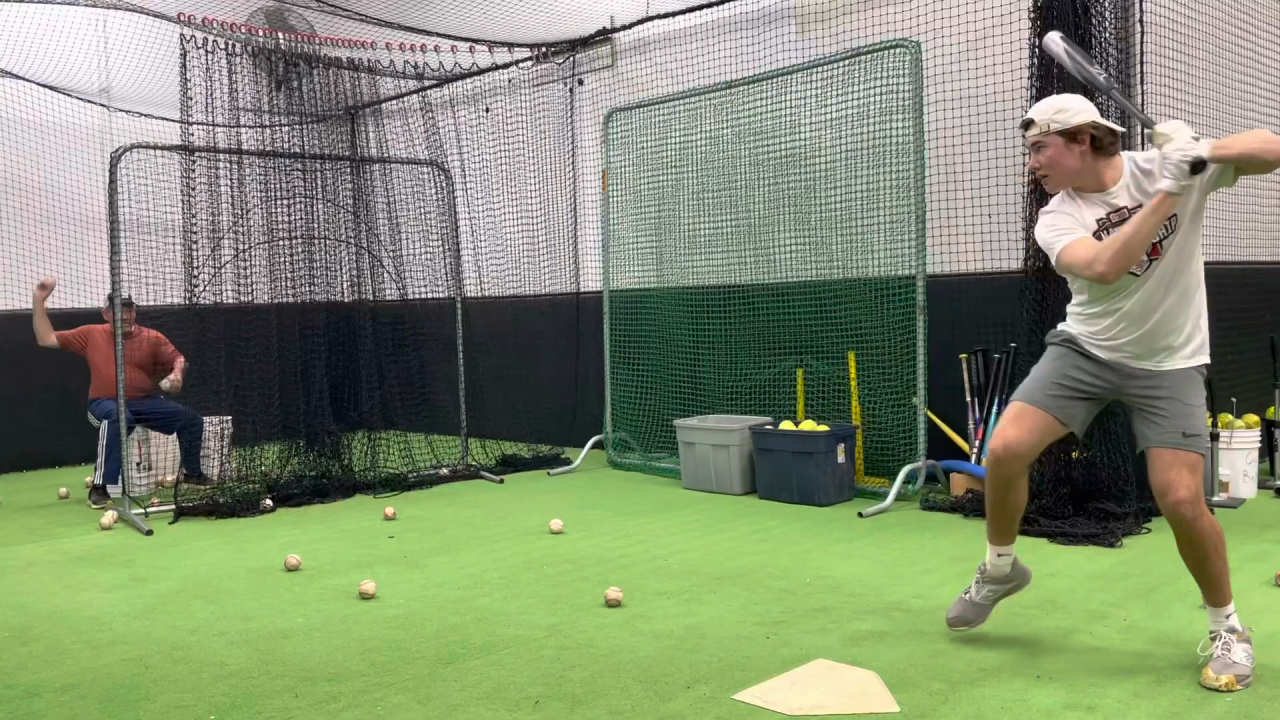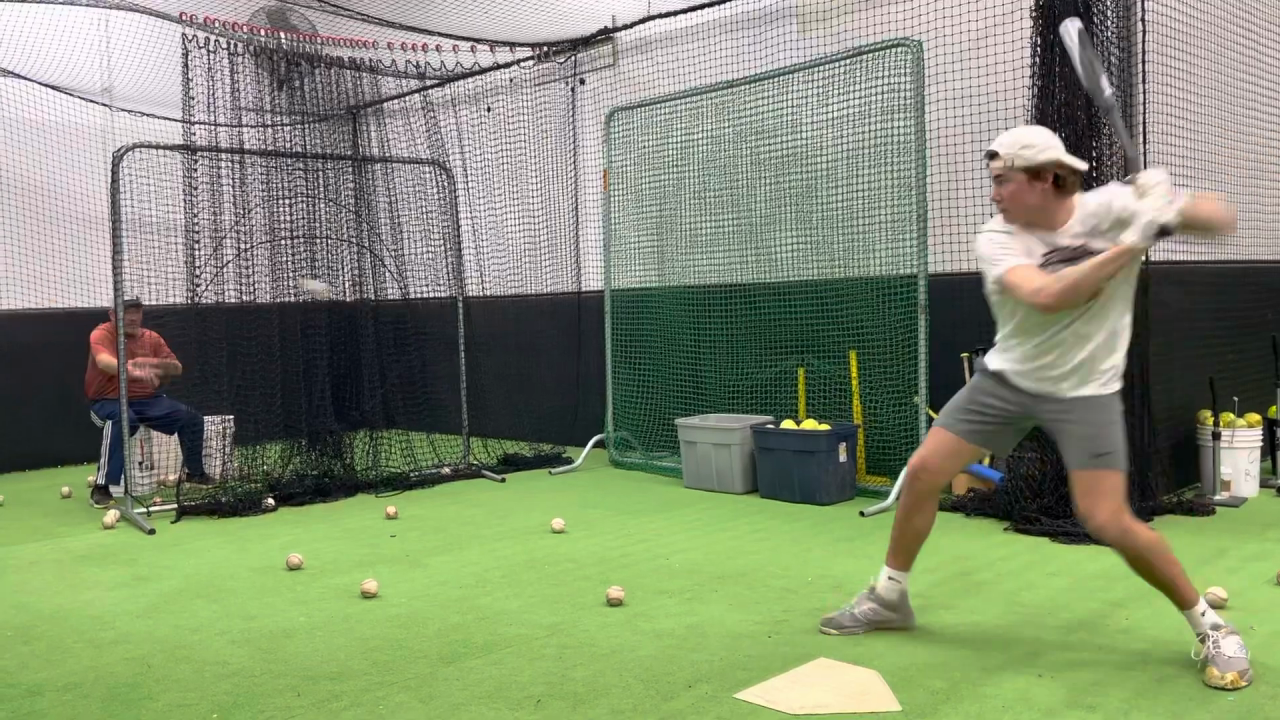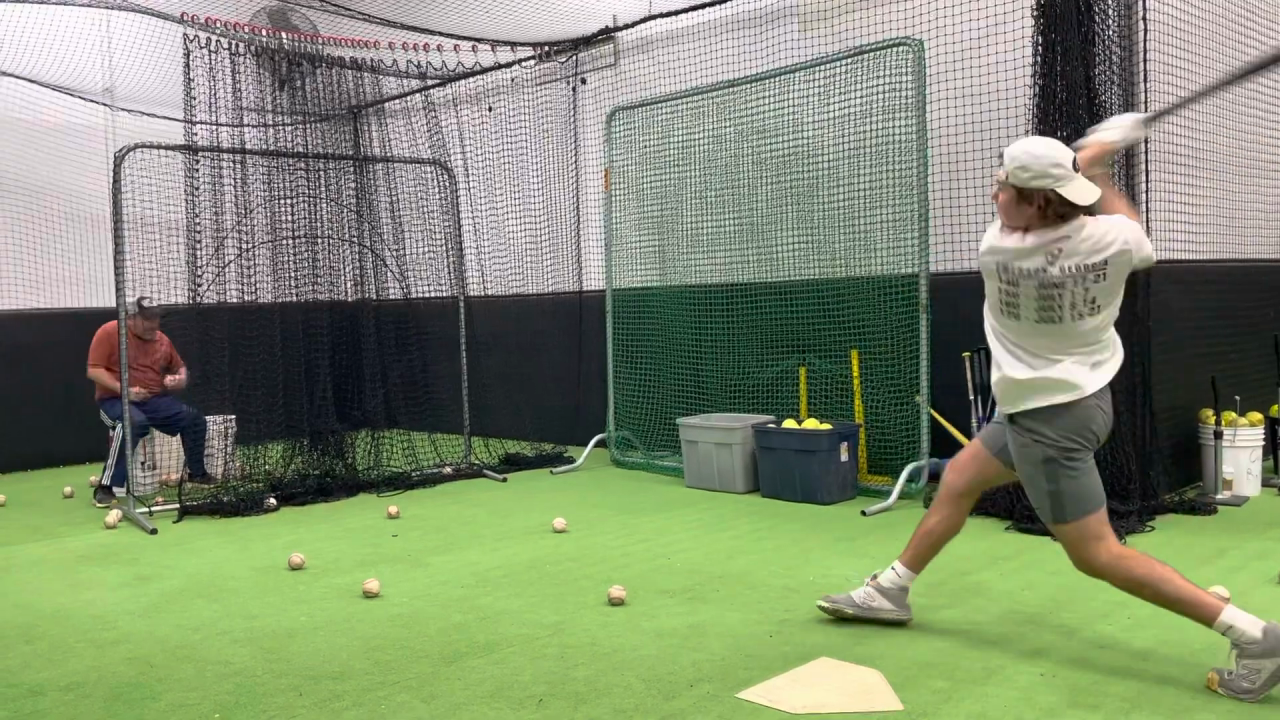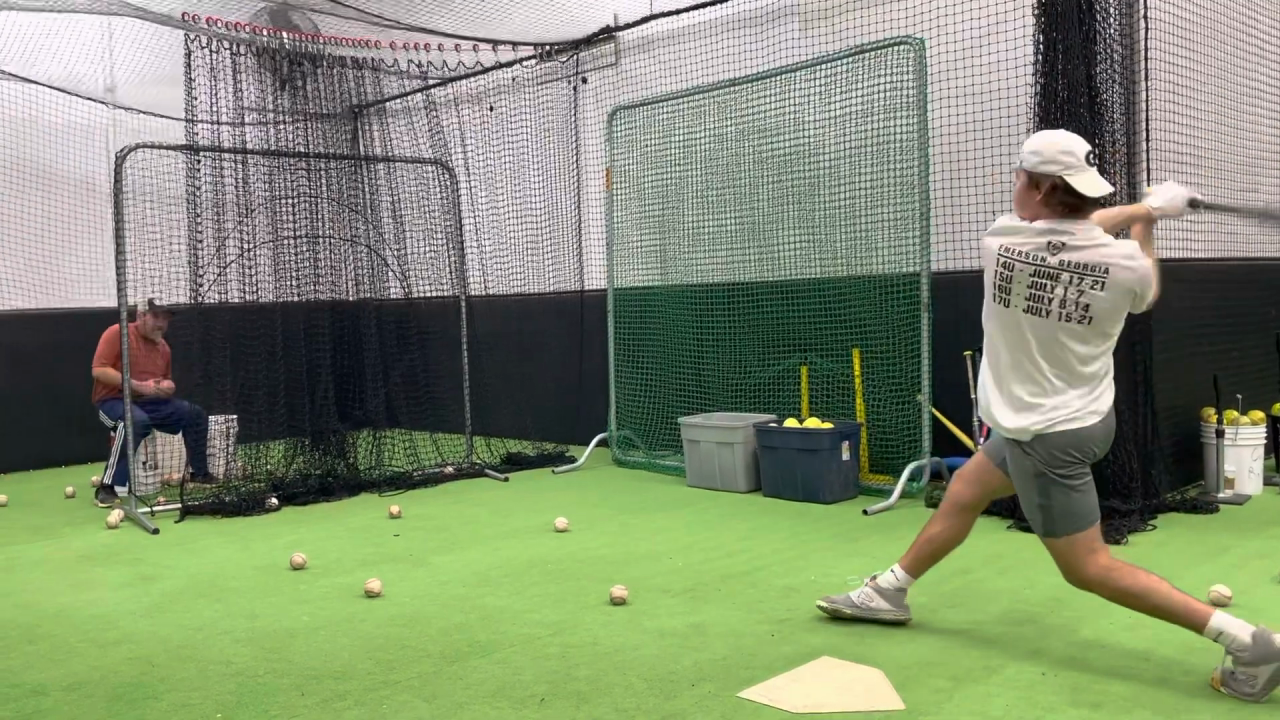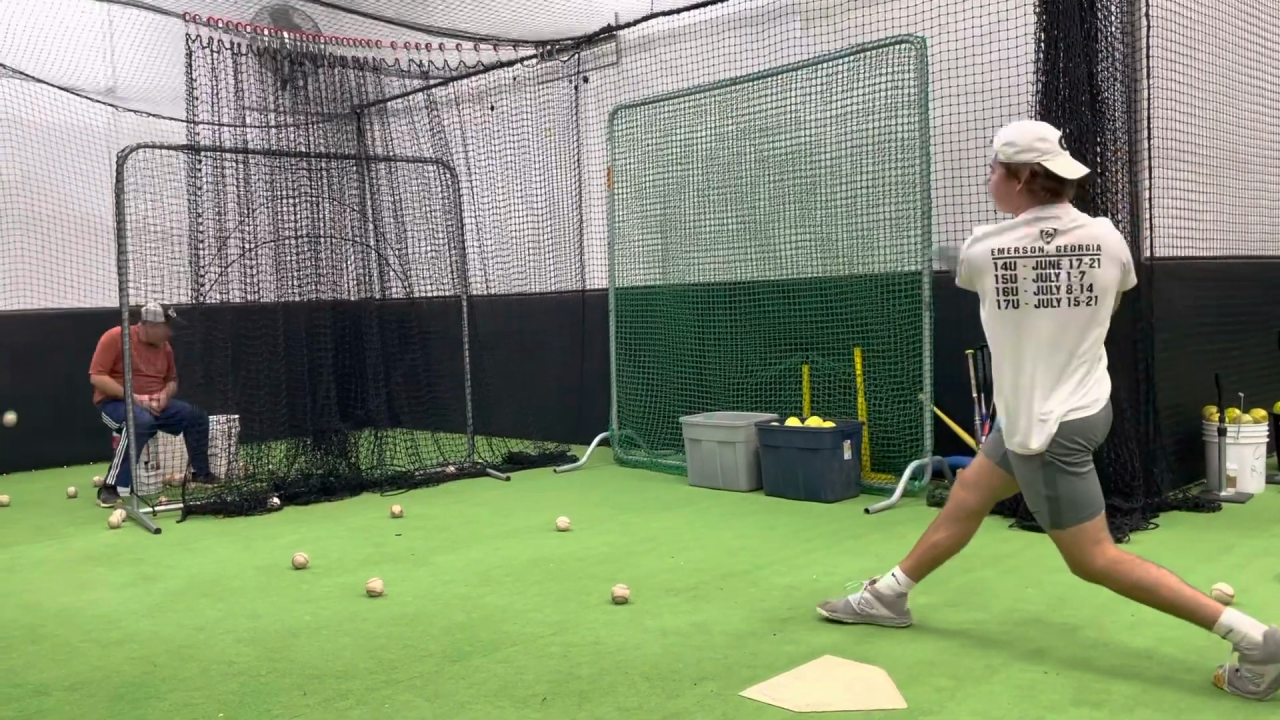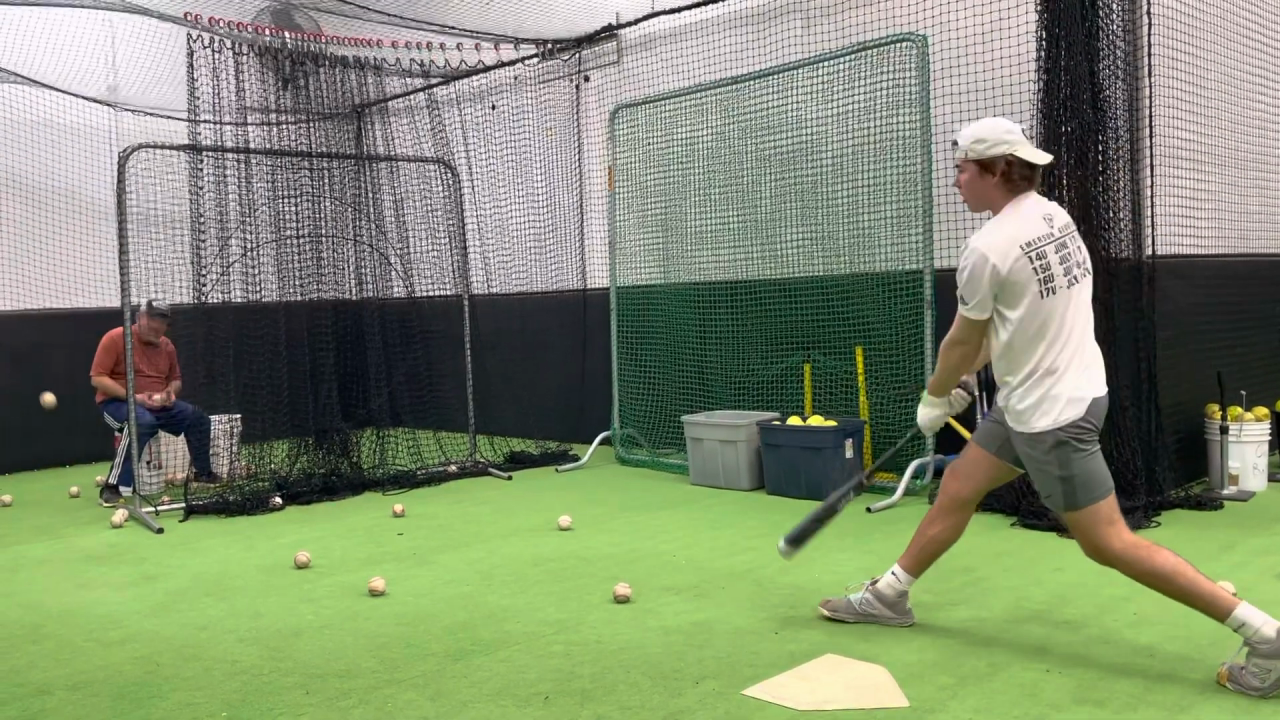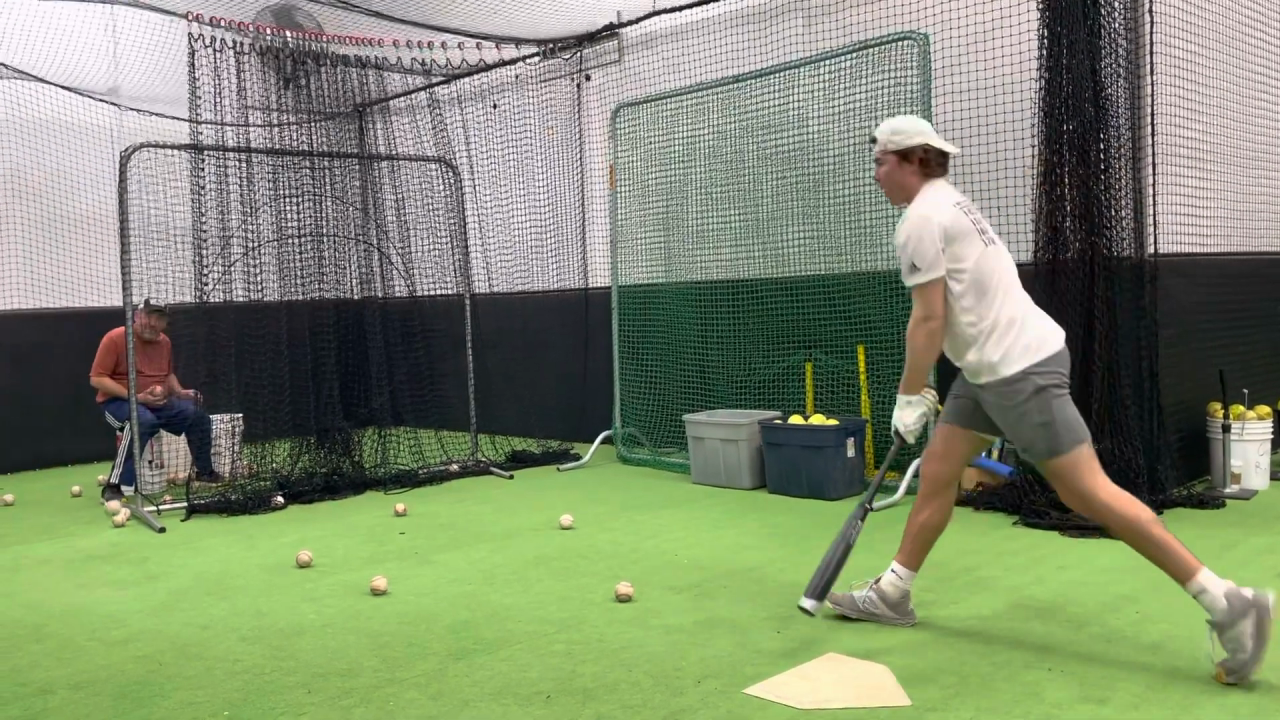
dt=0.4s
person 1, frame 1
left shoulder: (1164, 167)
right shoulder: (1055, 220)
right elbow: (1105, 267)
left wrist: (1203, 152)
right wrist: (1166, 191)
left hip: (1169, 361)
right hip: (1085, 349)
left knee: (1181, 500)
right knee: (1004, 449)
left ankle: (1227, 628)
right ankle: (999, 567)
person 1, frame 2
left shoulder: (1113, 208)
right shoulder: (999, 236)
left elbow: (1221, 221)
right elbow: (1045, 296)
left wrist: (1170, 208)
right wrist: (1135, 241)
left hip: (1084, 390)
right hip: (1007, 378)
left knee: (1108, 522)
right knee: (923, 473)
left ankle: (1210, 625)
right ankle: (888, 596)
person 1, frame 3
left shoulder: (998, 248)
right shoulder: (1115, 241)
left wrist: (1093, 145)
right wrist: (1092, 159)
left hip: (1050, 417)
right hip: (1072, 402)
left knee: (1095, 554)
right knee: (956, 483)
right ankle: (889, 589)
person 1, frame 4
left shoulder: (999, 240)
right shoulder: (1127, 262)
right elbow: (1142, 302)
left wrist: (1141, 205)
right wrist: (1145, 221)
left hip: (1044, 432)
right hip: (1079, 416)
left knee: (1086, 568)
right knee: (961, 495)
right ankle: (886, 590)
person 1, frame 5
left shoulder: (983, 247)
right shoulder: (1105, 237)
left hip: (1045, 424)
right hip: (1075, 405)
left knee: (1093, 560)
right knee: (965, 498)
right ankle: (887, 595)
person 1, frame 6
left shoulder: (987, 247)
right shoulder: (1053, 216)
left elbow: (962, 343)
left wrist: (934, 395)
right wrist: (957, 381)
left hip: (1053, 412)
right hip: (1028, 399)
left knee: (1110, 545)
right knee: (956, 488)
right ankle: (889, 594)
person 1, frame 7
left shoulder: (920, 218)
right shoulder: (946, 204)
left elbow: (930, 320)
left wrist: (908, 397)
right wrist: (923, 391)
left hip: (1022, 366)
right hip: (985, 368)
left knee: (1087, 492)
right knee: (936, 470)
left ankle: (1229, 604)
right ankle: (892, 592)
person 2, frame 1
left shoulder: (152, 338)
right shoulder: (92, 335)
left elbow: (178, 359)
right elbow: (46, 340)
left wrist: (178, 374)
right wrist: (39, 303)
left hip: (146, 402)
right hip: (106, 404)
left knee: (190, 419)
right knee: (116, 420)
left ankle: (193, 473)
right ankle: (100, 487)
person 2, frame 2
left shoulder: (152, 338)
right shoulder: (103, 333)
left elbow: (176, 368)
right elbow: (104, 362)
left wrist: (153, 362)
right wrist: (135, 372)
left hip: (147, 401)
right hip: (107, 402)
left knee: (191, 417)
right knee: (122, 420)
left ankle: (195, 474)
right ankle: (103, 487)
person 2, frame 3
left shoulder: (163, 341)
right shoulder: (110, 332)
left elbow: (180, 368)
right elbow: (93, 371)
left wrist: (181, 379)
right wrist: (124, 389)
left hip: (154, 401)
right hip: (115, 400)
left knee: (194, 418)
right knee: (134, 422)
left ankle: (197, 474)
right ankle: (107, 487)
person 2, frame 4
left shoulder: (163, 347)
right shoulder: (117, 333)
left elbow: (166, 382)
right elbow: (99, 370)
left wrist: (168, 387)
right wrist: (139, 385)
left hip: (151, 402)
right hip: (114, 400)
left knee: (195, 415)
right knee: (136, 421)
left ankle: (199, 473)
right ankle: (109, 486)
person 2, frame 5
left shoulder: (164, 347)
right shoulder: (115, 337)
left elbow: (172, 380)
right elbow: (97, 377)
left wrist: (164, 395)
right wrist: (134, 397)
left hip: (154, 403)
right hip: (115, 401)
left knee: (197, 417)
right knee: (142, 422)
left ankle: (201, 473)
right ankle: (111, 487)
person 2, frame 6
left shoulder: (167, 346)
right shoulder: (115, 338)
left elbow: (175, 379)
right elbow: (97, 378)
left wrist: (171, 392)
right wrist: (134, 397)
left hip: (157, 403)
right hip: (117, 401)
left knee: (198, 418)
right knee: (143, 422)
left ankle: (203, 473)
right ankle: (113, 487)
person 2, frame 7
left shoulder: (164, 342)
right shoulder: (115, 339)
right elbow: (97, 379)
left wrist: (181, 393)
right wrist: (137, 397)
left hip: (157, 401)
right hip: (119, 401)
left knee: (198, 417)
right knee: (144, 421)
left ankle: (204, 472)
right ankle: (115, 486)
